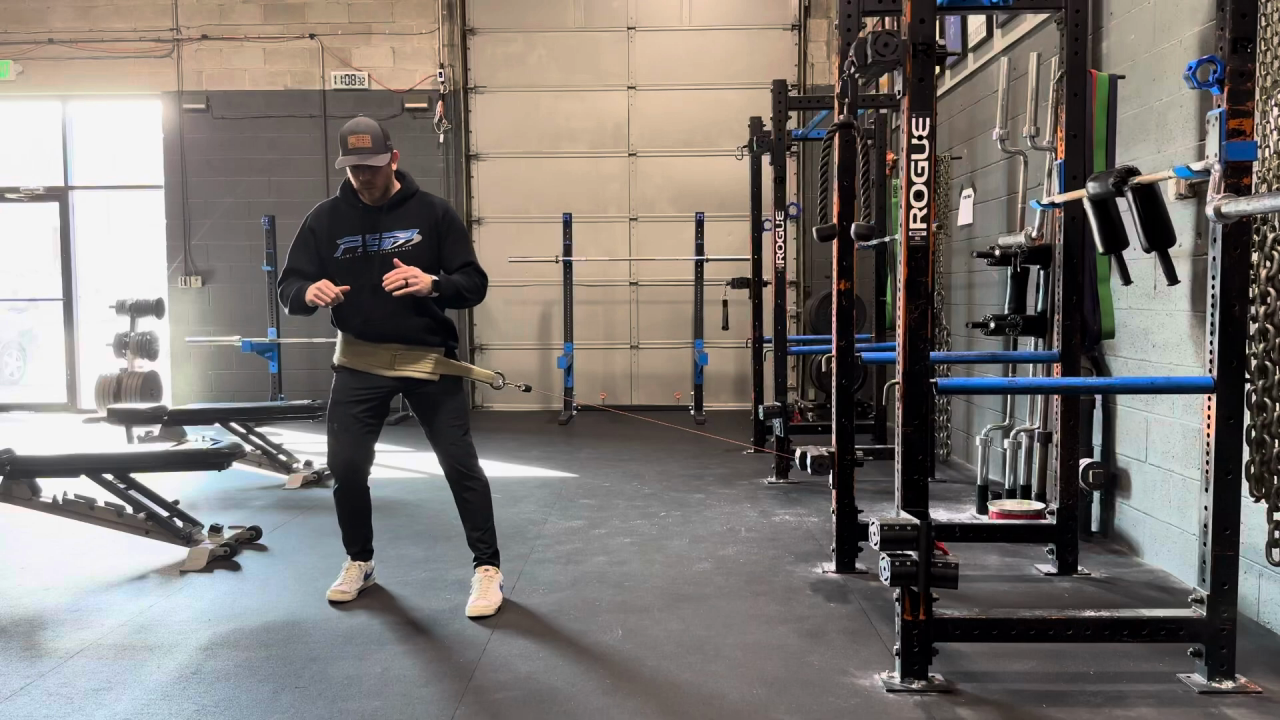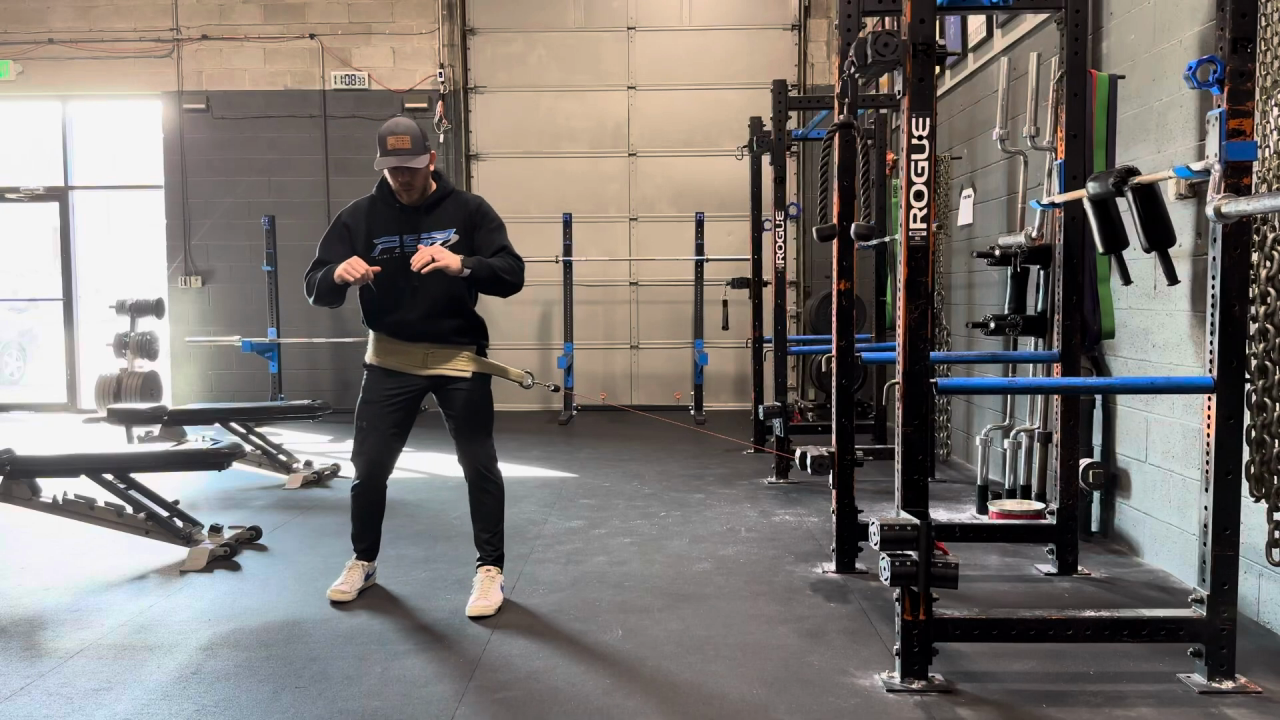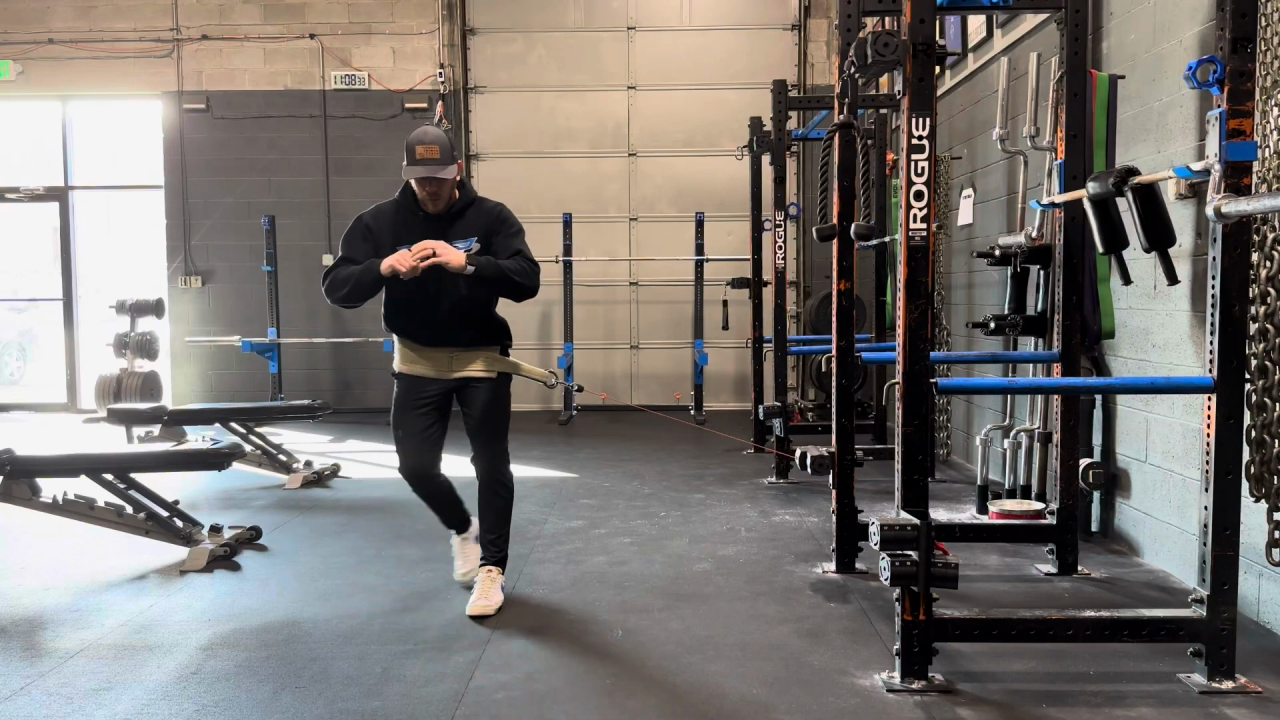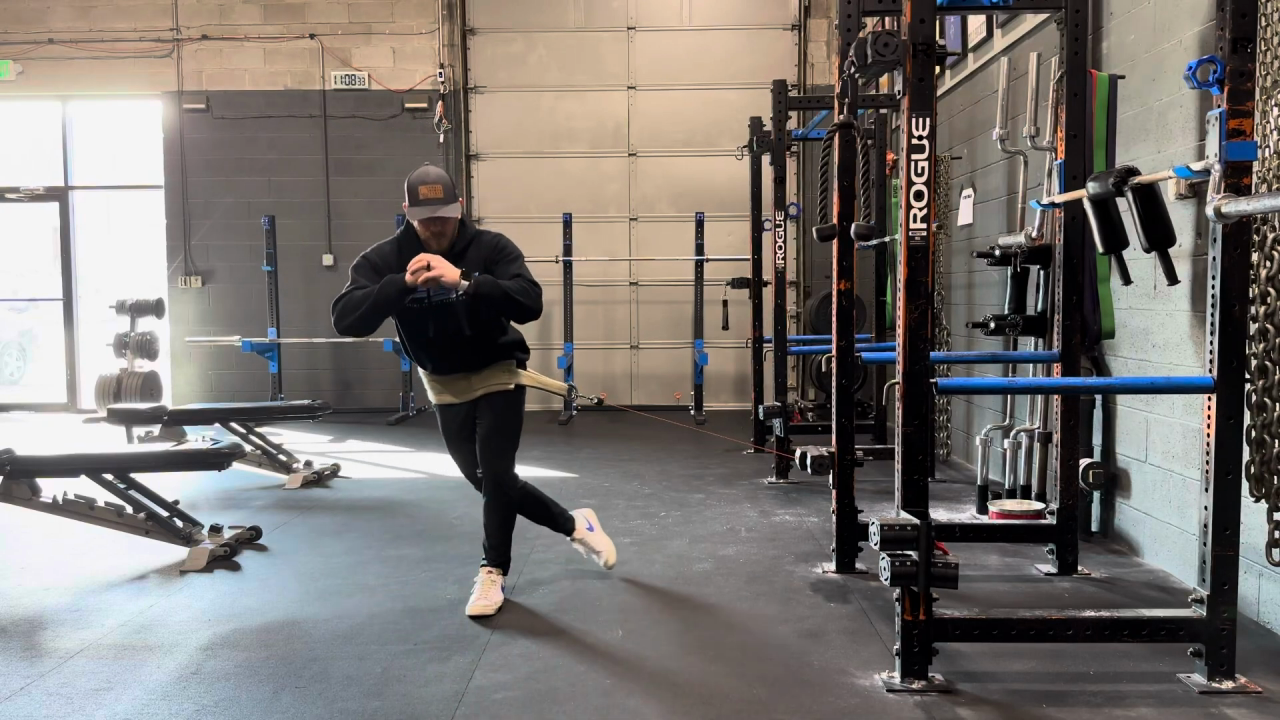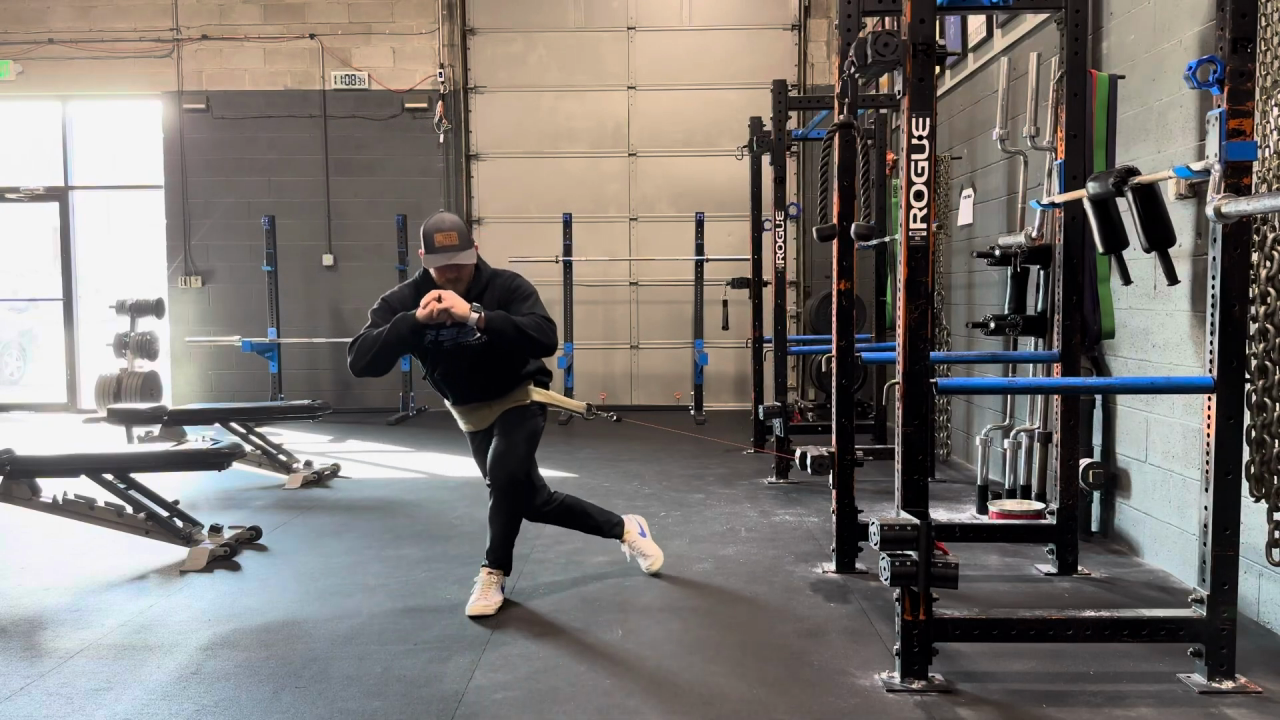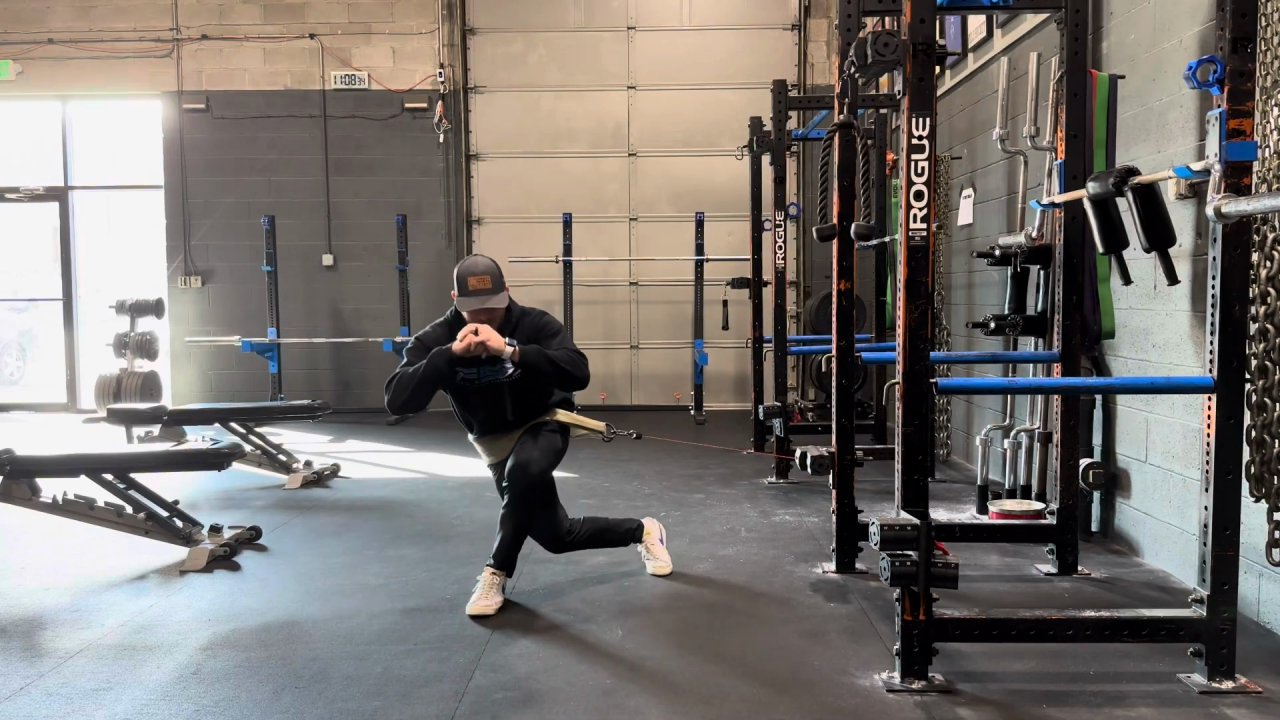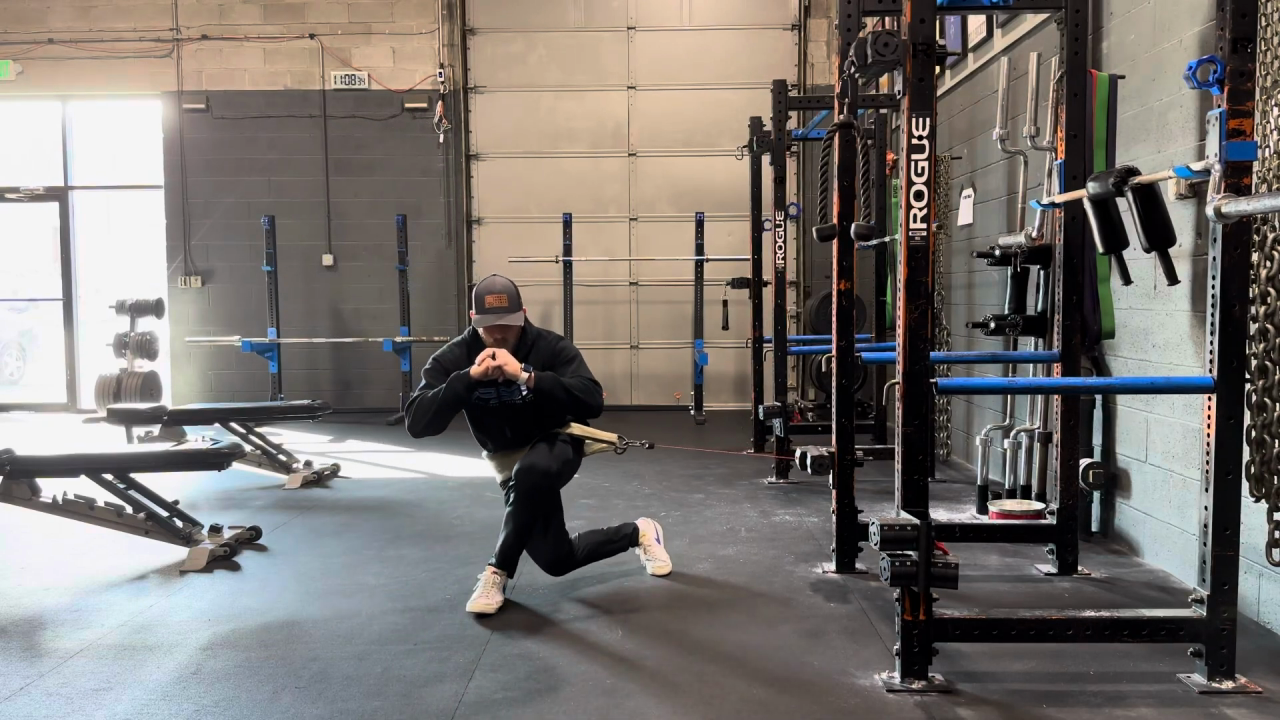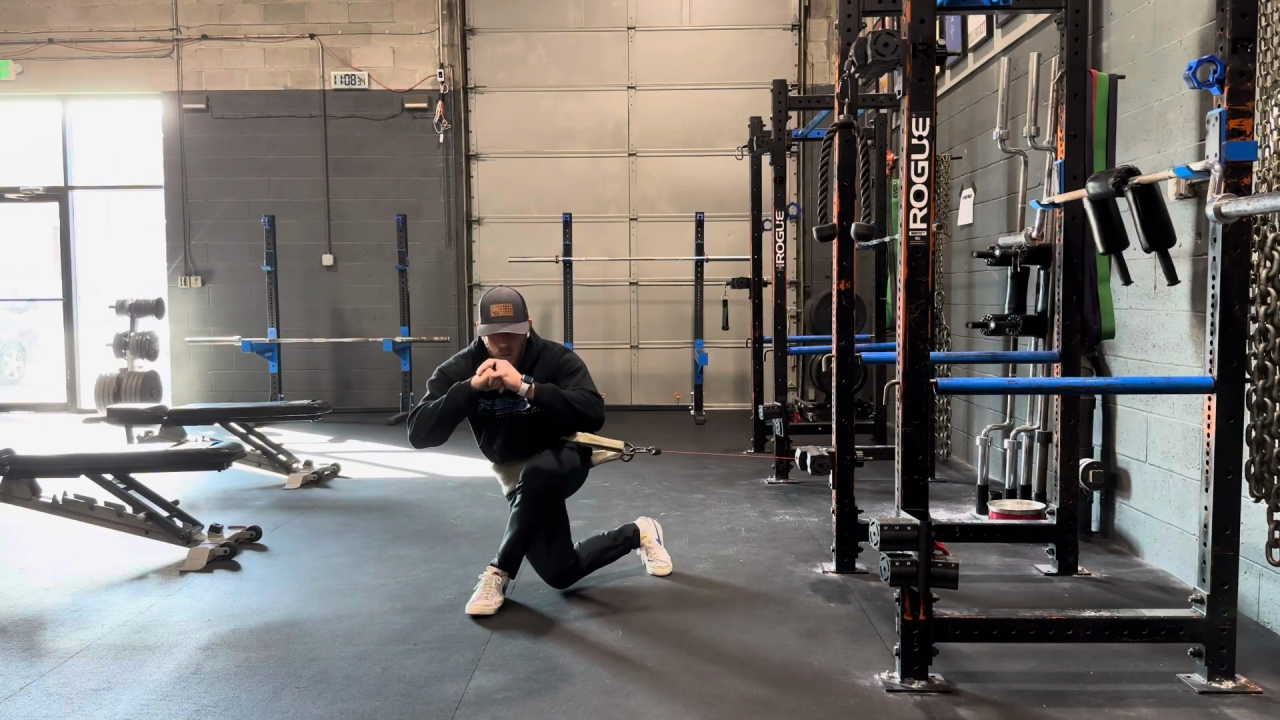
dt=0.3s
person 1, frame 1
left shoulder: (433, 213)
right shoulder: (325, 219)
left elbow: (474, 286)
right elbow: (288, 289)
left wrist: (432, 285)
right wrist: (309, 292)
right hip: (360, 361)
left knee: (460, 463)
right knee: (345, 467)
left ankle: (487, 569)
right ankle: (359, 562)
person 1, frame 2
left shoulder: (468, 210)
right shoulder: (360, 217)
left elbow: (512, 275)
right elbow: (316, 289)
left wrist: (460, 264)
right wrist: (338, 274)
left hip: (459, 355)
right hip: (391, 359)
left knee: (480, 465)
right knee: (369, 466)
left ankle: (489, 570)
right ankle: (363, 562)
person 1, frame 3
left shoulder: (491, 216)
right shoulder: (379, 222)
left elbow: (527, 281)
right elbow: (336, 288)
left wrist: (466, 263)
right wrist: (383, 267)
left hip: (480, 356)
right hip: (417, 360)
left knee: (490, 463)
right knee: (416, 467)
left ankle: (492, 569)
right ankle: (464, 529)
person 1, frame 4
left shoulder: (491, 247)
right shoulder: (384, 259)
left elbow: (530, 304)
right elbow: (346, 321)
left wrist: (463, 281)
right wrist: (402, 283)
left hip: (497, 373)
right hip: (446, 385)
left knee: (494, 471)
right knee: (489, 481)
left ankle: (493, 571)
right ankle: (574, 525)
person 1, frame 5
left shoulder: (507, 286)
right shoulder: (402, 302)
left elbow: (546, 340)
right elbow: (360, 363)
left wrist: (475, 316)
right wrist: (413, 320)
left hip: (519, 397)
right hip: (472, 413)
left knee: (507, 470)
right knee: (533, 501)
left ankle: (493, 574)
right ankle: (625, 528)
person 1, frame 6
left shoulder: (535, 324)
right shoulder: (436, 339)
left elbow: (577, 374)
right elbow: (397, 401)
left wrist: (510, 349)
right wrist: (450, 354)
left hip: (542, 423)
right hip: (495, 443)
left knee: (523, 473)
right knee: (556, 535)
left ankle: (496, 574)
right ankle: (641, 531)
person 1, frame 7
left shoulder: (551, 347)
right shoulder: (453, 359)
left elbow: (592, 403)
right elbow: (416, 424)
left wrist: (525, 376)
right wrist: (468, 378)
left hip: (556, 444)
right hip: (508, 462)
left knee: (531, 474)
right knee: (557, 560)
left ankle: (497, 573)
right ankle: (637, 533)
person 1, frame 8
left shoulder: (557, 359)
right shoulder: (458, 371)
left elbow: (593, 415)
right elbow: (419, 435)
left wrist: (525, 386)
right wrist: (469, 388)
left hip: (563, 455)
right hip: (516, 474)
left knee: (538, 479)
right knee: (561, 573)
left ankle: (499, 573)
right ankle: (638, 534)
